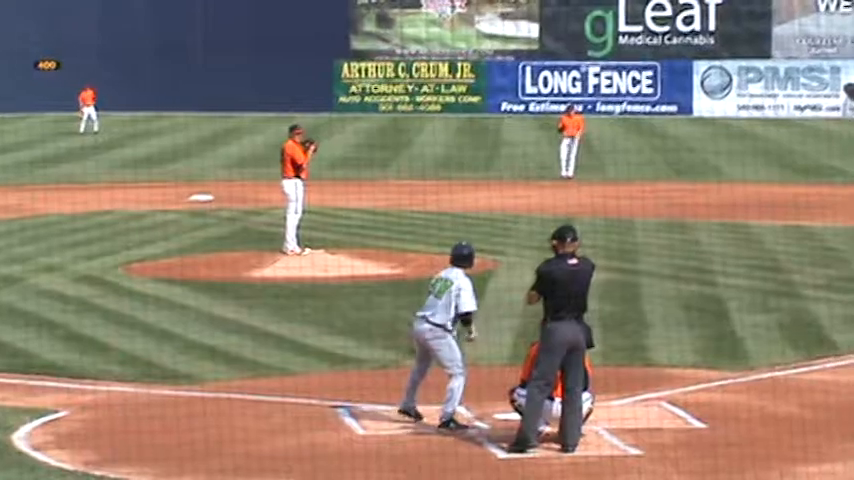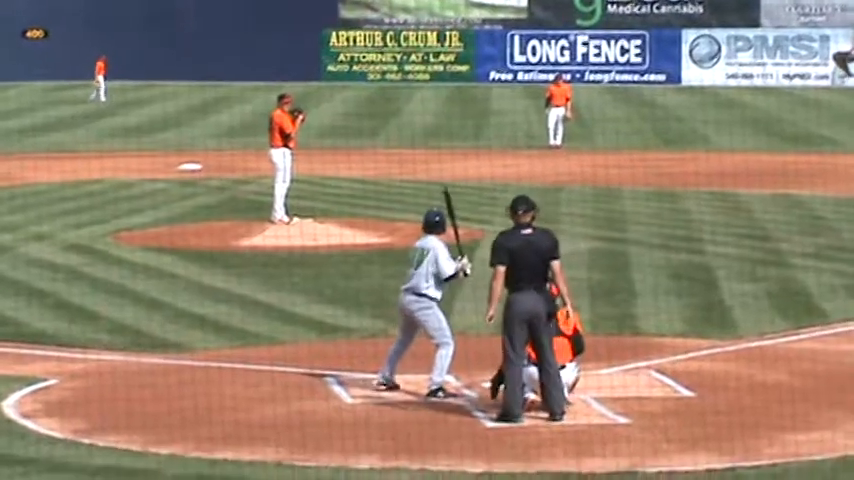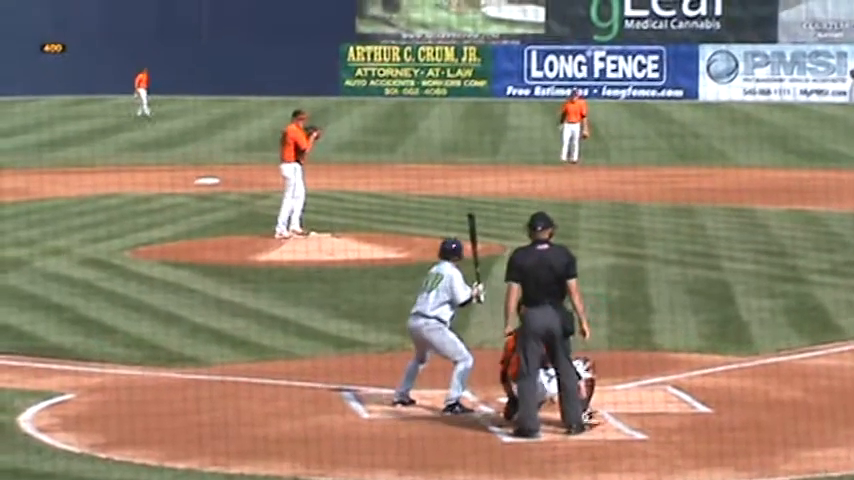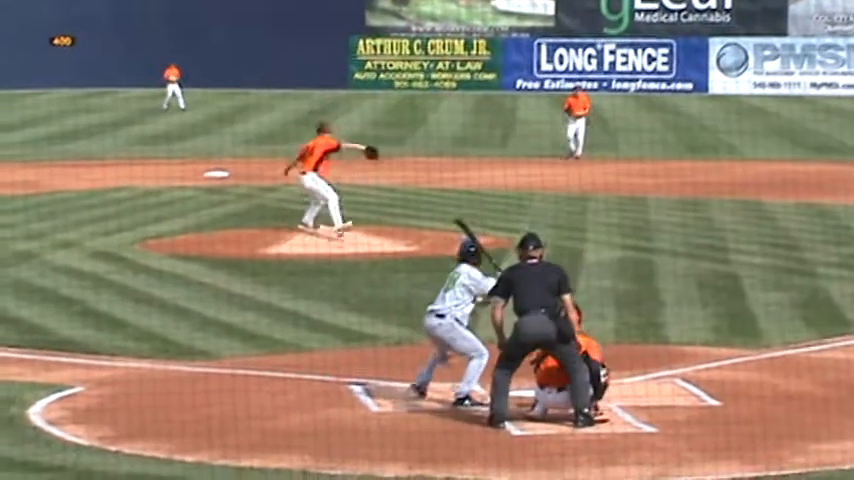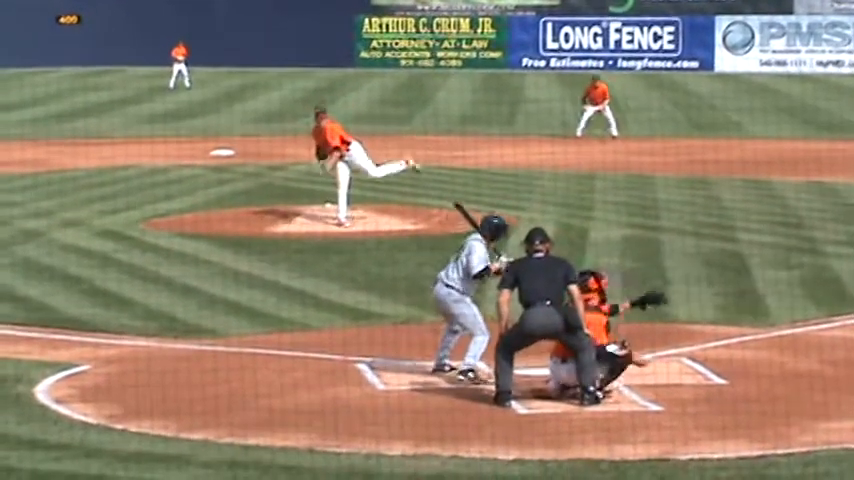
dt=1s
person 1, frame 1
left shoulder: (549, 268)
right shoulder: (587, 266)
left elbow: (531, 299)
left hip: (556, 330)
right hip: (579, 330)
left knee: (539, 384)
right knee: (574, 387)
left ankle: (527, 437)
right ankle: (570, 440)
person 1, frame 2
left shoulder: (504, 240)
right shoulder: (547, 237)
left elbow: (499, 276)
right elbow: (557, 273)
left wrist: (492, 307)
right wrist: (566, 302)
left hip: (516, 301)
right hip: (541, 300)
left knee: (514, 358)
right knee: (547, 356)
left ankle: (513, 410)
right ankle: (556, 408)
person 1, frame 3
left shoulder: (519, 256)
right shoulder: (564, 255)
left elbow: (513, 293)
right elbow: (574, 292)
left wrist: (509, 323)
right wrist: (583, 321)
left hip: (532, 317)
right hip: (557, 317)
left knee: (527, 374)
right knee: (566, 371)
left ankle: (528, 425)
right ankle: (574, 422)
person 1, frame 4
left shoulder: (510, 273)
right shoulder: (556, 270)
left elbow: (497, 309)
right elbow: (569, 307)
left wrist: (501, 338)
right wrist: (575, 336)
left hip: (525, 327)
right hip: (552, 326)
left knee: (503, 368)
right knee: (576, 367)
left ankle: (498, 416)
right ankle: (582, 414)
person 1, frame 5
left shoulder: (516, 266)
right shoulder: (563, 264)
left elbow: (503, 300)
right elbow: (576, 297)
left wrist: (503, 330)
right wrist: (583, 327)
left hip: (530, 319)
right hip: (557, 318)
left knee: (504, 348)
right knee: (586, 346)
left ankle: (504, 394)
right ankle: (588, 392)
person 2, frame 1
left shoulder: (441, 275)
right shoulder: (463, 281)
left elbow: (438, 303)
right elbow: (465, 313)
right wrist: (470, 330)
left hip: (420, 325)
right hip: (436, 331)
left knee: (420, 367)
right knee: (458, 373)
left ankle: (408, 405)
right ankle: (447, 419)
person 2, frame 2
left shoulder: (419, 245)
right shoulder: (438, 246)
right elbow: (448, 275)
left wrist: (458, 268)
right wrist: (462, 265)
left hip: (407, 298)
right hip: (423, 302)
left knee: (404, 339)
right knee: (446, 343)
left ankle: (386, 377)
right ankle: (435, 387)
person 2, frame 3
left shoulder: (434, 270)
right shoulder: (453, 273)
right elbow: (462, 301)
left wrist: (471, 293)
right wrist: (476, 292)
left hip: (415, 321)
right hip: (431, 325)
left knee: (420, 357)
right knee: (465, 359)
left ankle: (401, 396)
right ankle: (452, 403)
person 2, frame 4
left shoulder: (458, 273)
right shoulder: (469, 273)
left elbow: (478, 298)
right elbow: (493, 289)
left hip: (432, 321)
right hip: (446, 324)
left knee: (443, 352)
right knee: (480, 354)
left ankle: (421, 383)
right ankle: (461, 396)
person 2, frame 5
left shoulder: (475, 242)
right shoulder: (478, 246)
left elbow: (481, 271)
right elbow: (478, 274)
left wrist: (498, 267)
right wrist: (497, 265)
left hip: (443, 290)
right hip: (455, 294)
left knee: (454, 327)
right knee: (481, 333)
left ankle: (441, 363)
right ankle: (467, 369)
person 3, frame 1
left shoulder: (292, 146)
right shoulder: (293, 146)
left elbow: (298, 162)
right elbow: (303, 165)
left wrist: (306, 150)
right wrist: (310, 151)
left hip: (294, 182)
right hip: (294, 182)
left knee: (295, 213)
right knee: (294, 214)
left ankle: (292, 244)
right ankle: (290, 246)
person 3, frame 2
left shoulder: (278, 114)
right shoulder: (281, 115)
left elbow: (286, 131)
right elbow: (291, 135)
left wrist: (294, 120)
right wrist: (298, 121)
left hip: (281, 151)
right hip: (282, 152)
left knee: (284, 183)
right knee: (281, 183)
left ankle: (280, 213)
right ankle: (278, 216)
person 3, frame 3
left shoulder: (289, 130)
right shoulder: (296, 131)
right elbow: (305, 151)
left wrist: (308, 137)
right wrist: (312, 138)
left hip: (289, 166)
right hip: (292, 167)
left knee: (299, 196)
right knee: (290, 199)
left ankle: (294, 227)
right ankle: (280, 231)
person 3, frame 4
left shoulder: (312, 143)
right shoulder: (325, 142)
left elbow: (298, 158)
right elbow: (341, 145)
left wrist: (289, 168)
right wrist: (360, 146)
left hip: (307, 176)
right hip: (310, 178)
left knee: (320, 200)
right knee: (332, 197)
left ankle: (306, 223)
right ankle: (339, 226)
person 3, frame 5
left shoulder: (331, 128)
right shoulder: (315, 131)
left elbow: (337, 150)
right elbow: (320, 144)
left wrist: (330, 164)
right wrist: (319, 152)
left hip: (352, 152)
right hip: (341, 158)
left knee: (375, 172)
right knee: (342, 187)
left ankle: (406, 164)
right ankle: (342, 218)
person 4, frame 1
left shoulder: (537, 348)
left elbow: (525, 381)
right elbow: (585, 385)
left hip: (545, 406)
left knee: (515, 393)
right knee: (588, 395)
left ankle: (541, 427)
person 4, frame 2
right shoulder: (570, 315)
right elbow: (580, 348)
left wrist: (498, 377)
left hip: (534, 374)
right hip: (563, 375)
right knee: (574, 365)
left ankle: (529, 394)
person 4, frame 3
left shoulder: (512, 337)
left elbow: (504, 373)
left wrist: (511, 398)
right wrist: (579, 379)
right knee: (586, 365)
right ankle: (582, 415)
person 4, frame 4
right shoulder: (587, 341)
left elbow: (538, 370)
right elbow: (594, 368)
right wrist: (595, 400)
left hip: (543, 396)
right hip: (567, 398)
right knee: (602, 371)
left ankle: (538, 409)
person 4, frame 5
right shoulder: (596, 316)
left elbow: (607, 310)
right elbow: (600, 353)
left wrist: (637, 302)
right wrist: (632, 359)
right hip: (571, 370)
right knee: (623, 351)
left ankle: (557, 386)
